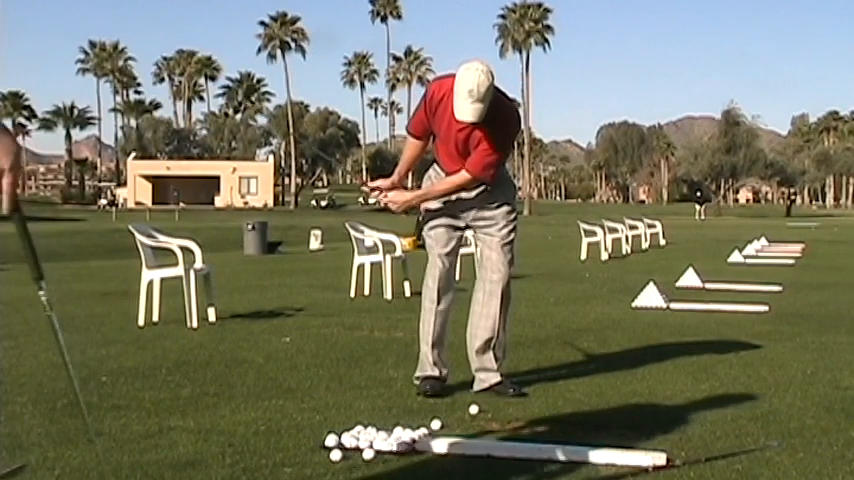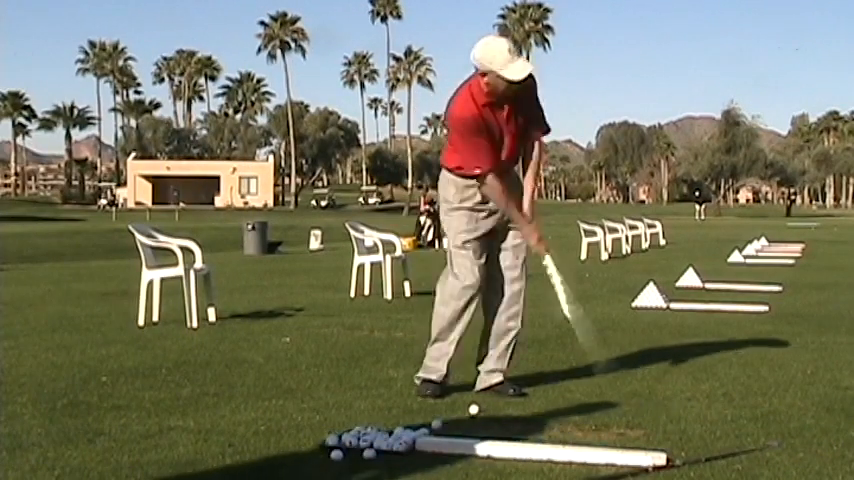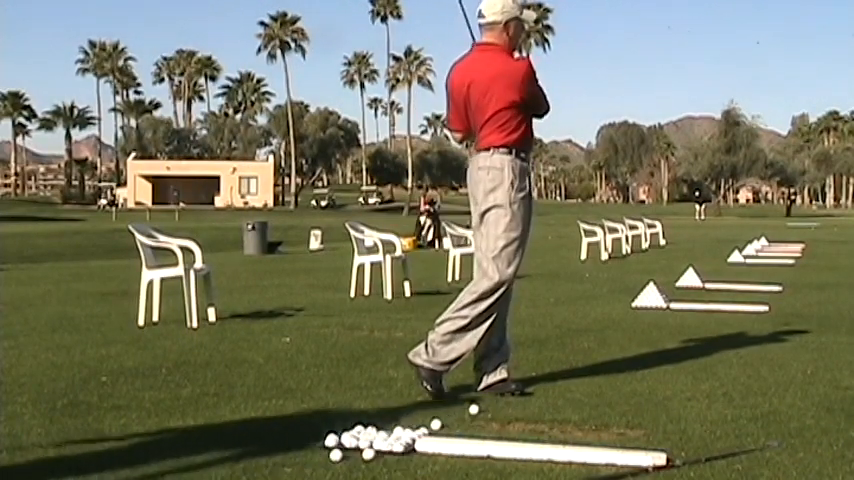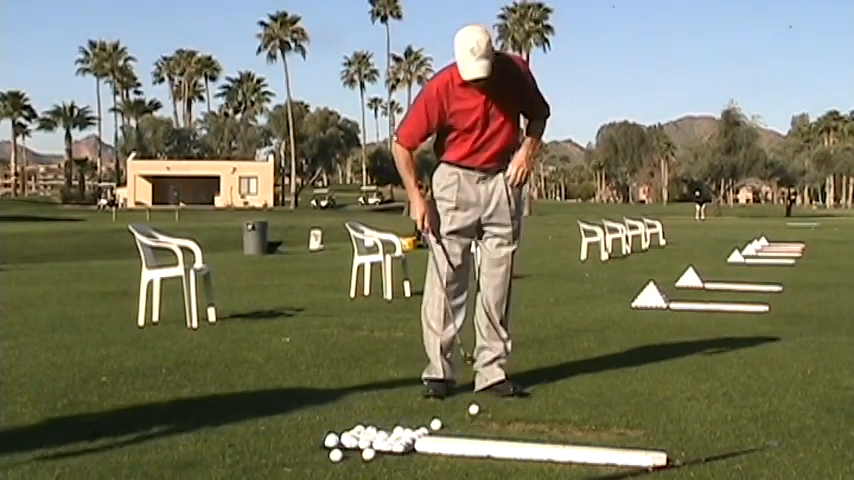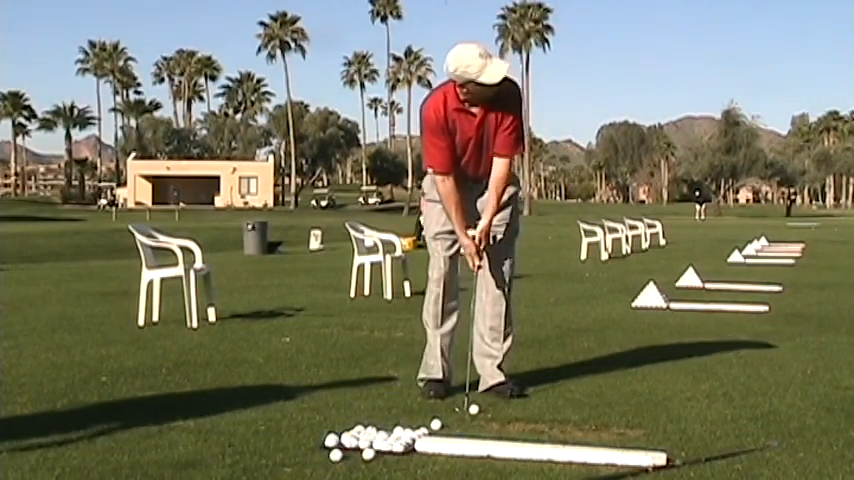
dt=1s
person 1, frame 1
left shoulder: (506, 118)
right shoulder: (437, 90)
left elbow: (470, 176)
right elbow: (419, 136)
left wrist: (413, 198)
right wrist: (397, 180)
left hip: (490, 191)
right hip: (443, 183)
left knee: (496, 274)
right knee: (439, 270)
left ankle: (487, 371)
right ankle: (431, 368)
person 1, frame 2
left shoulder: (522, 88)
right shoulder: (465, 109)
left elbow: (533, 137)
right elbow: (486, 176)
left wrist: (529, 186)
right wrist: (525, 225)
left hip: (508, 186)
right hip: (464, 190)
left knee: (512, 278)
right knee: (466, 279)
left ankle: (492, 372)
right ankle: (433, 370)
person 1, frame 3
left shoulder: (459, 71)
right shoulder: (518, 69)
left elbow: (459, 133)
right elbow: (541, 109)
left hip: (481, 165)
right hip: (506, 169)
left knee: (493, 272)
right knee: (496, 273)
left ankle: (491, 370)
right ankle: (433, 354)
person 1, frame 4
left shoulder: (516, 71)
right shoulder: (441, 86)
left elbow: (538, 113)
right elbow: (403, 143)
left wrist: (527, 148)
right wrist: (416, 197)
left hip: (502, 181)
right hip: (455, 181)
left knee: (497, 278)
right knee: (446, 277)
left ankle: (491, 370)
right ankle: (438, 370)
person 1, frame 5
left shoulder: (508, 93)
right shoulder: (436, 108)
left elbow: (503, 160)
right elbow: (444, 177)
left wrist: (488, 219)
right wrist: (463, 235)
left hip: (495, 186)
right hip: (447, 188)
left knee: (497, 276)
right knee: (442, 274)
left ankle: (491, 370)
right ankle: (435, 371)
